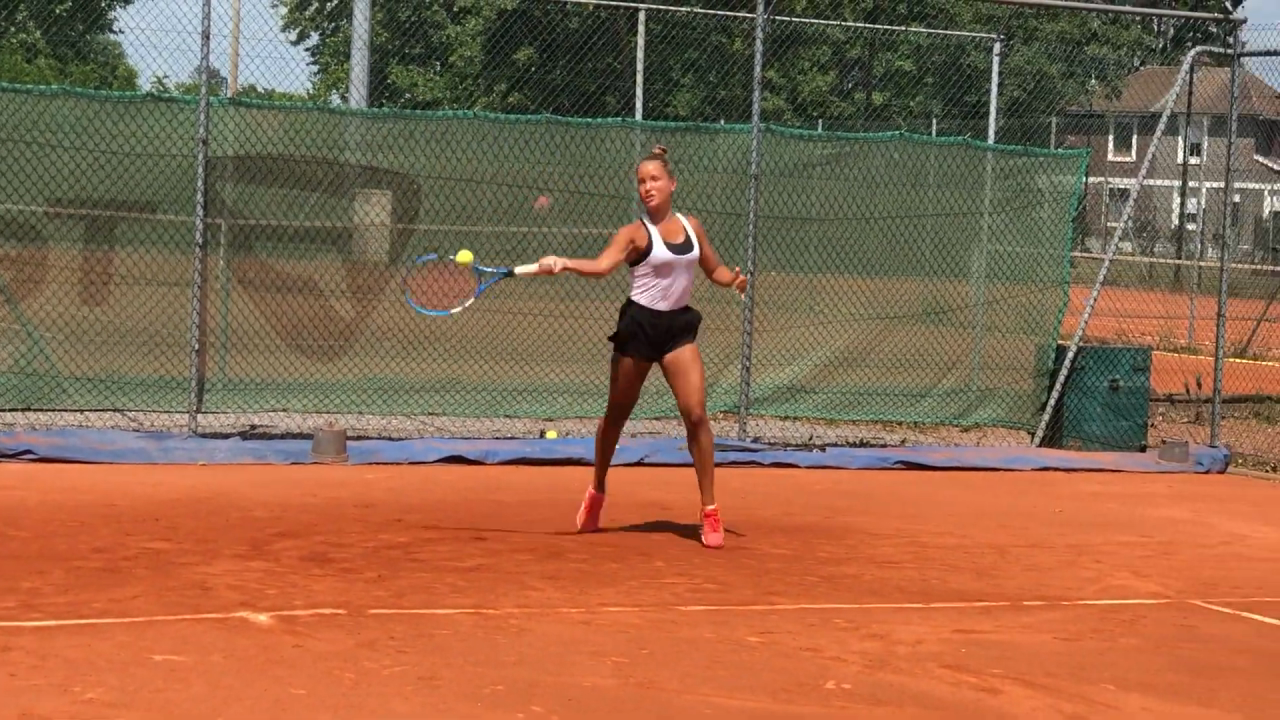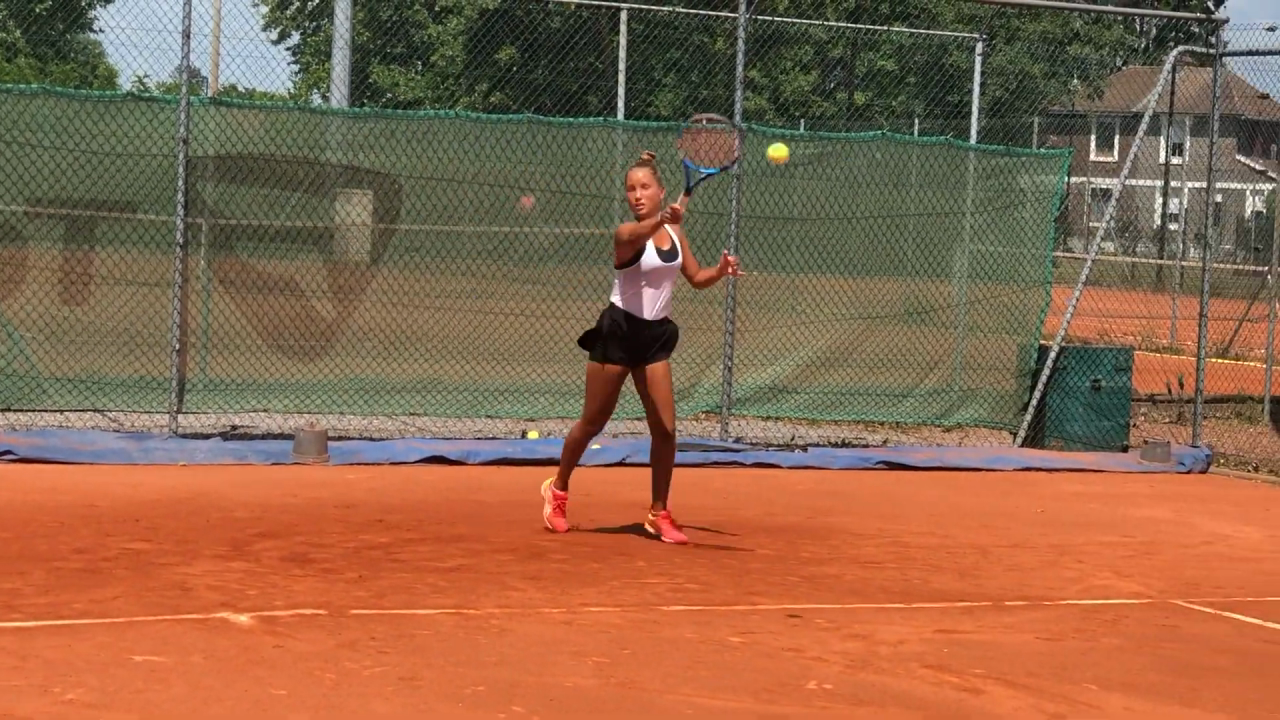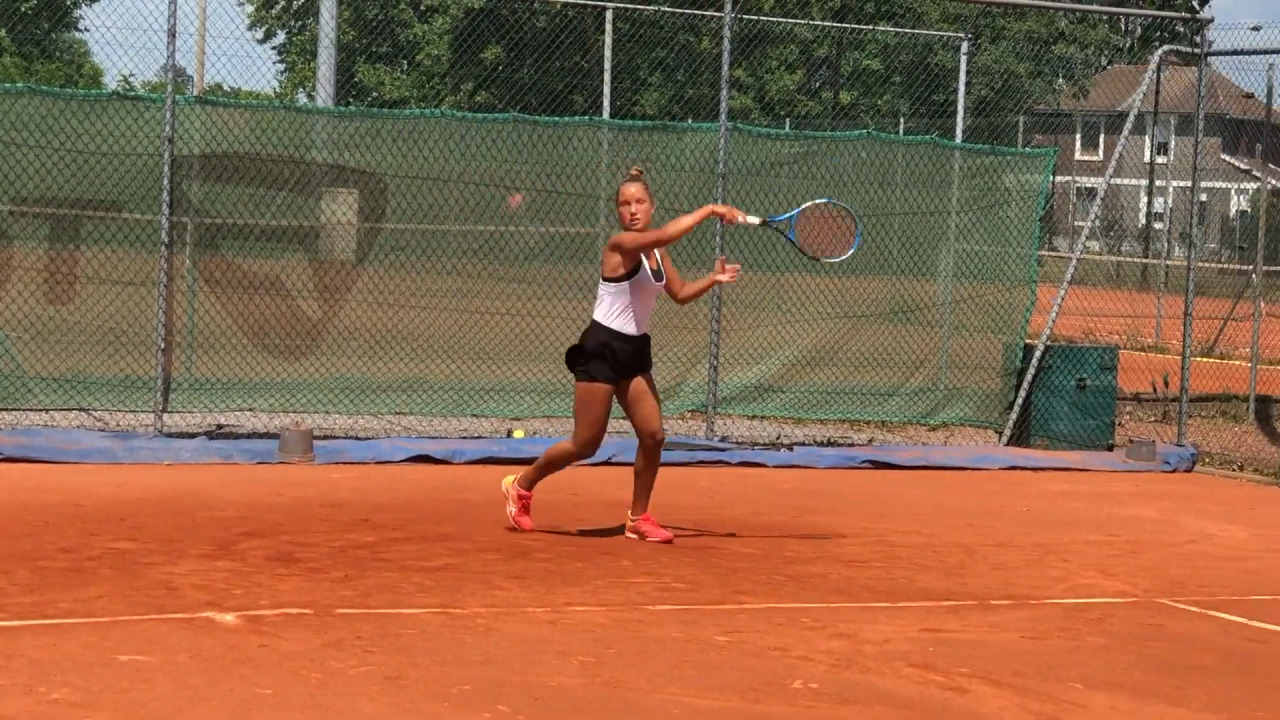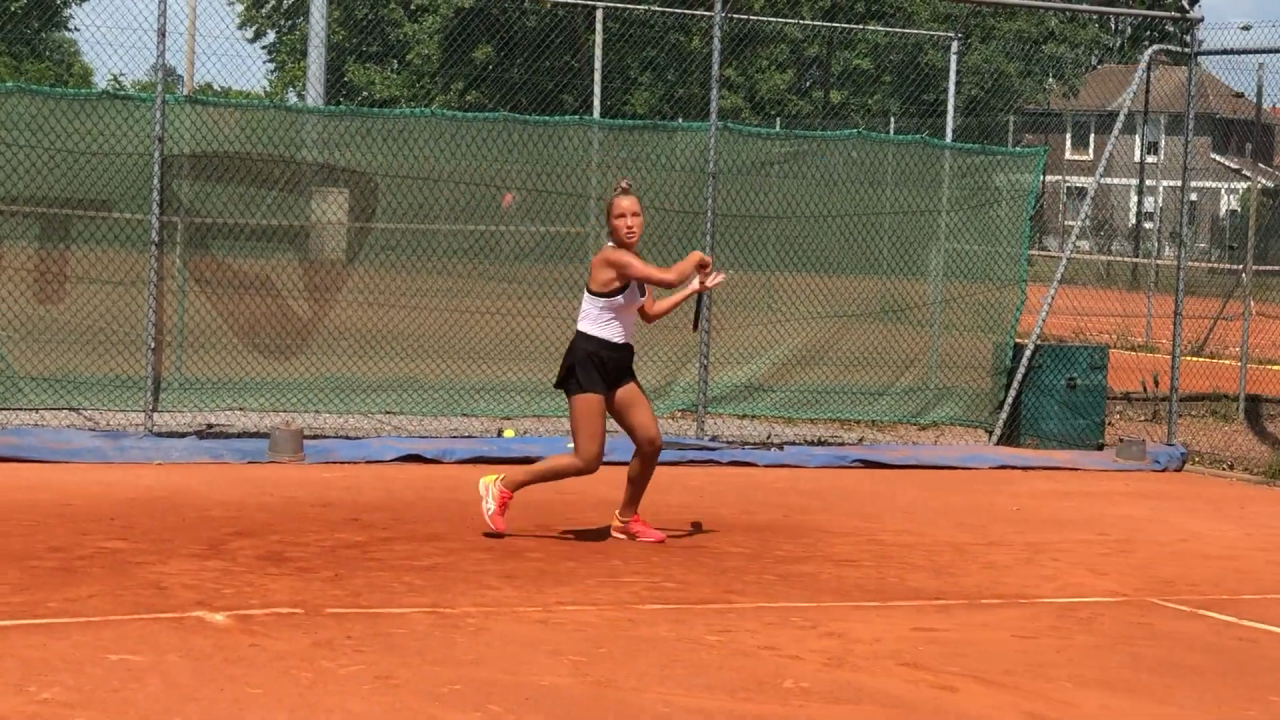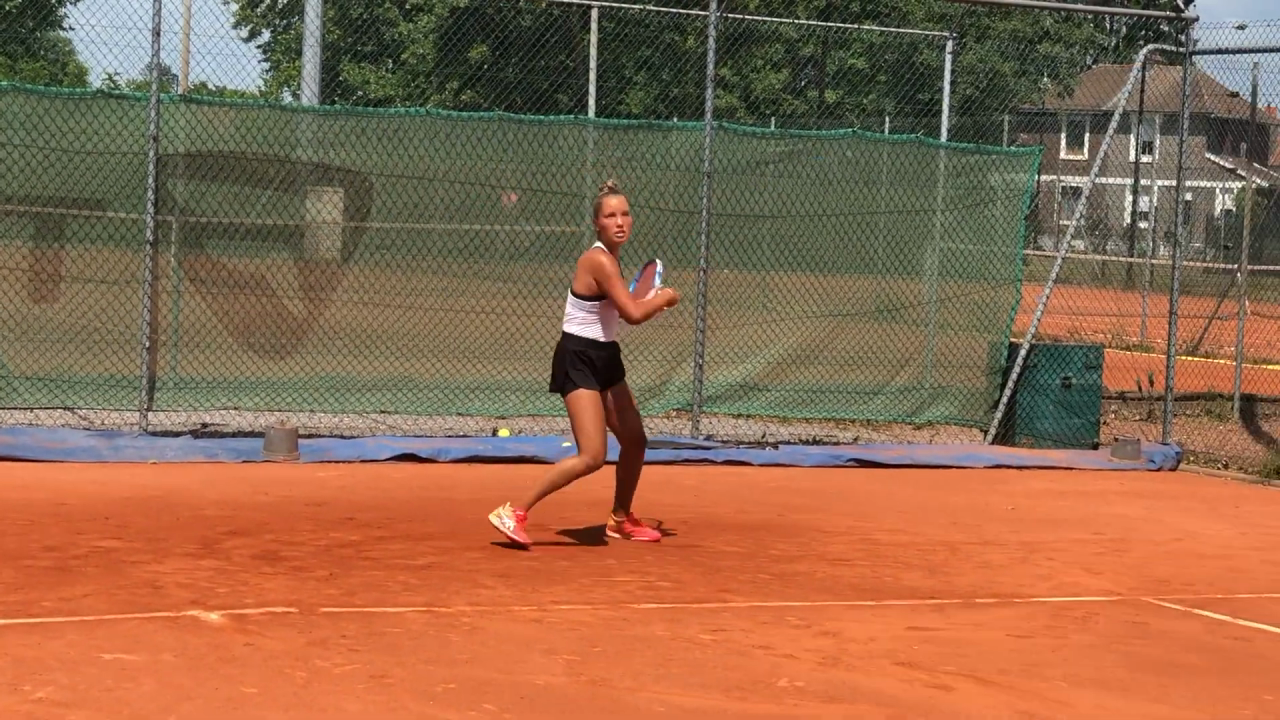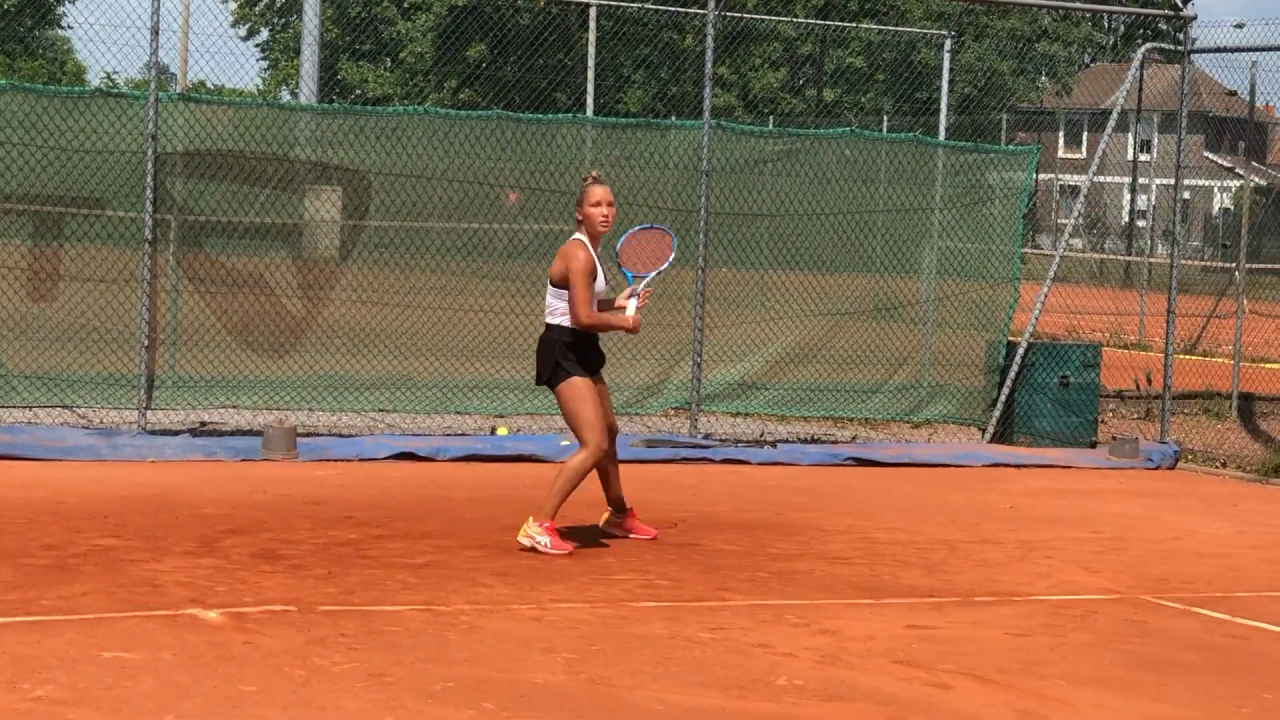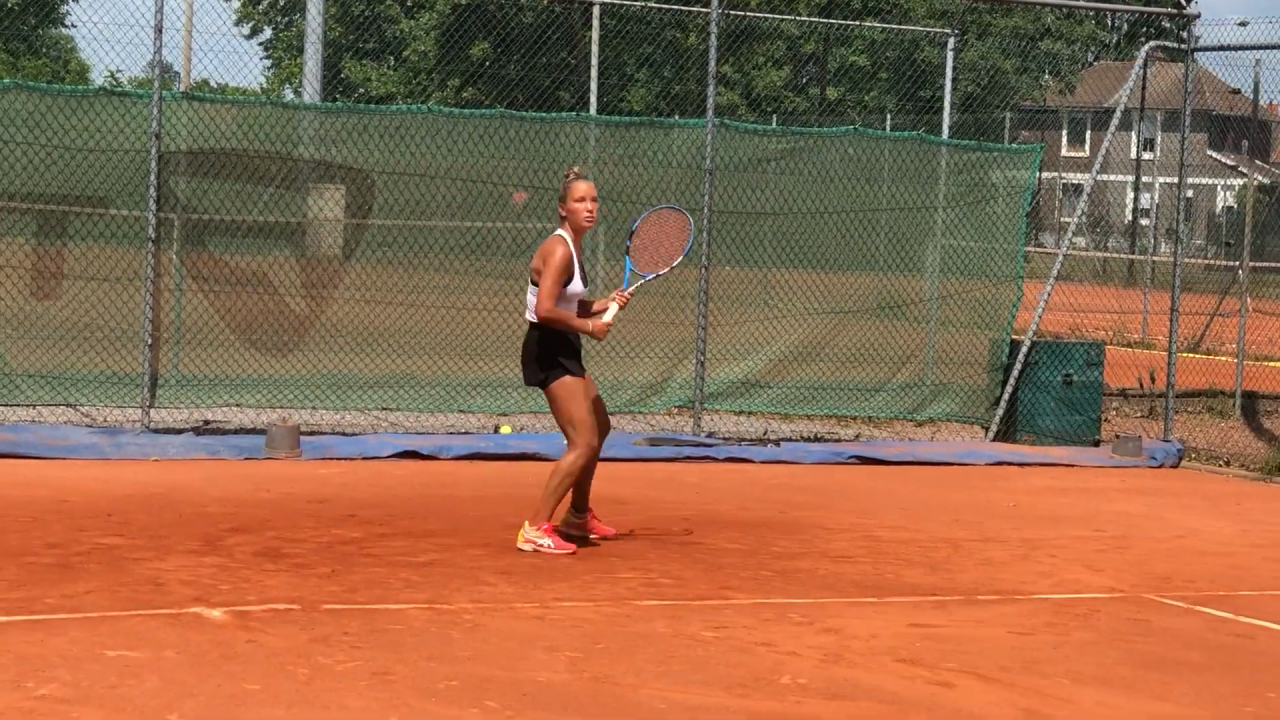
dt=0.1s
person 1, frame 1
left shoulder: (691, 225)
right shoulder: (633, 232)
left elbow: (713, 272)
right elbow: (601, 266)
left wrist: (734, 278)
right wrist: (564, 263)
left hip: (678, 325)
right hip: (639, 325)
left knee: (696, 415)
right knee: (616, 417)
left ankle: (710, 512)
right ankle: (597, 493)
person 1, frame 2
left shoulder: (674, 235)
right shoulder: (626, 233)
left elbow: (697, 279)
right elbow: (636, 233)
left wrist: (723, 268)
right wrist: (661, 217)
left hip: (654, 335)
right hip: (619, 332)
left knee: (665, 428)
right knee: (591, 424)
left ankle: (659, 514)
right ankle: (558, 492)
person 1, frame 3
left shoulder: (656, 250)
right shoulder: (622, 244)
left elbow: (680, 294)
right elbow: (663, 234)
left wrist: (713, 279)
right wrist: (710, 210)
left hip: (634, 350)
right hip: (603, 349)
left knee: (654, 436)
right knee: (585, 445)
left ankle: (639, 518)
right ankle: (521, 486)
person 1, frame 4
left shoulder: (631, 262)
right shoulder: (614, 258)
left elbow: (650, 313)
right elbow: (669, 277)
left wrist: (695, 287)
right wrist: (694, 260)
left hip: (615, 361)
right hip: (590, 361)
left knee: (650, 441)
right knee: (586, 459)
left ankle: (627, 518)
right ankle: (502, 487)
person 1, frame 5
left shoulder: (610, 261)
right shoulder: (598, 260)
right elbow: (633, 313)
left wrist: (660, 299)
right wrist: (664, 299)
left hip: (603, 359)
right hip: (579, 360)
left knee: (636, 441)
right knee: (592, 457)
left ankle: (621, 519)
right ankle: (514, 511)
person 1, frame 6
left shoulder: (588, 251)
right shoulder: (578, 252)
right elbow: (583, 317)
left wrist: (622, 301)
right wrist: (622, 323)
left hip: (580, 352)
right hip: (565, 351)
left knee: (606, 435)
right knee: (595, 444)
left ankle: (619, 515)
right ankle: (538, 526)
person 1, frame 7
left shoulder: (574, 248)
right shoulder: (558, 249)
right elbow: (545, 310)
left wrist: (607, 303)
right wrist: (589, 327)
left hip: (563, 349)
right hip: (549, 350)
left knee: (599, 428)
right knee: (584, 444)
left ankle: (578, 515)
right ankle: (537, 528)
